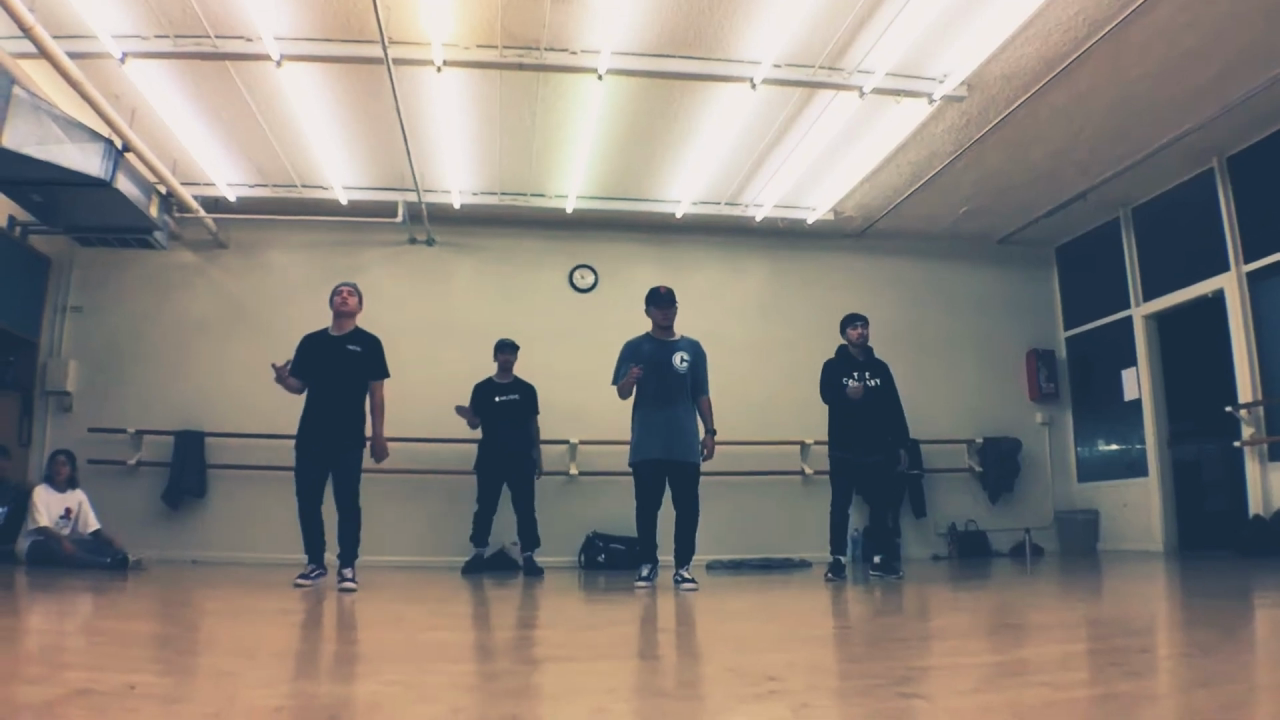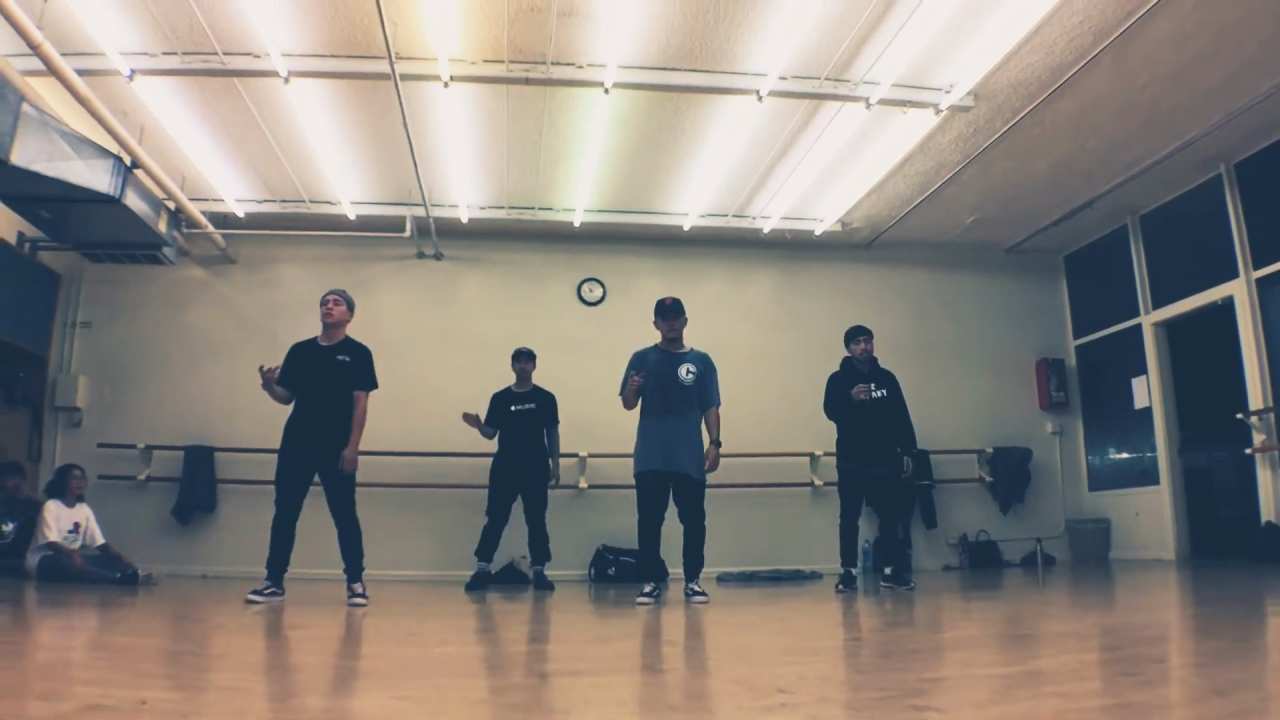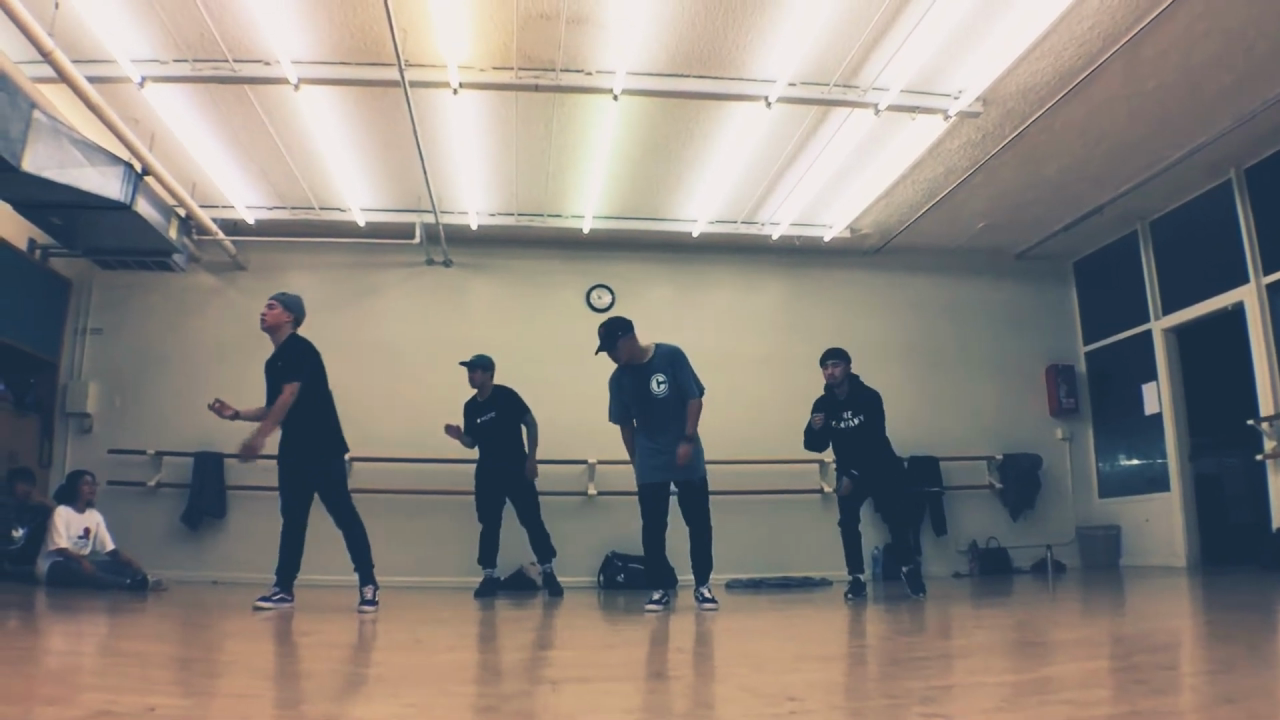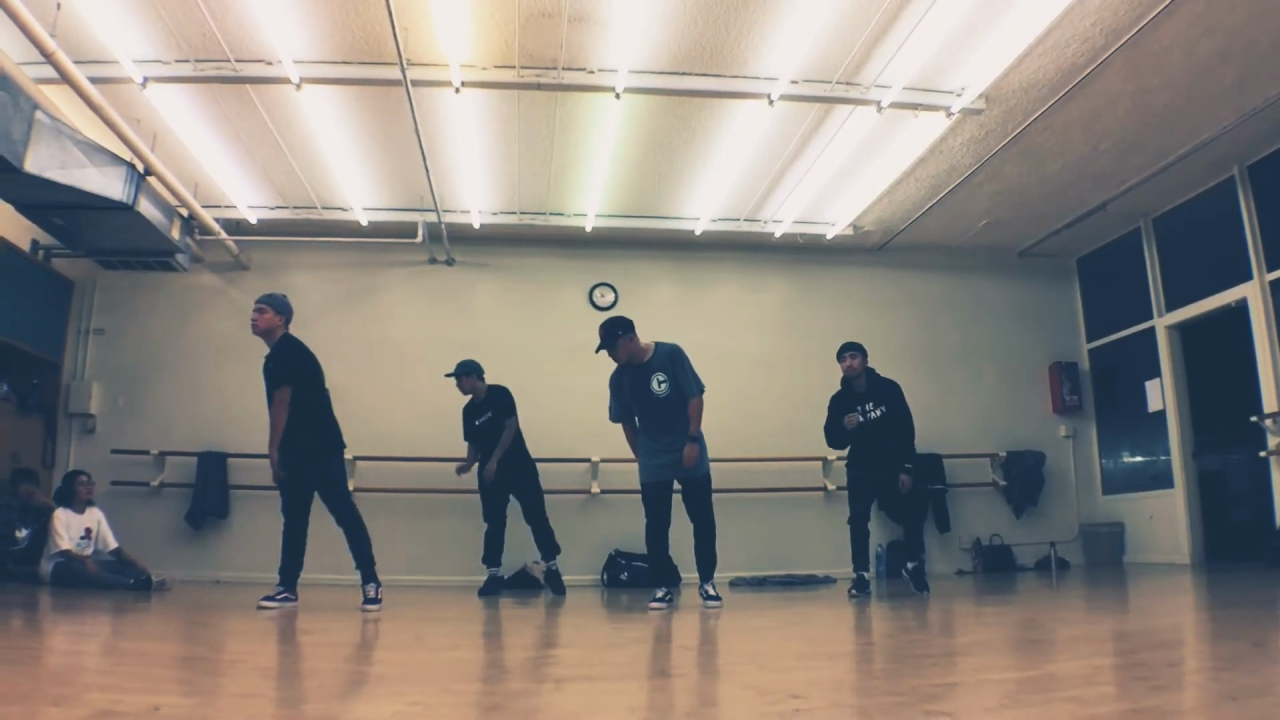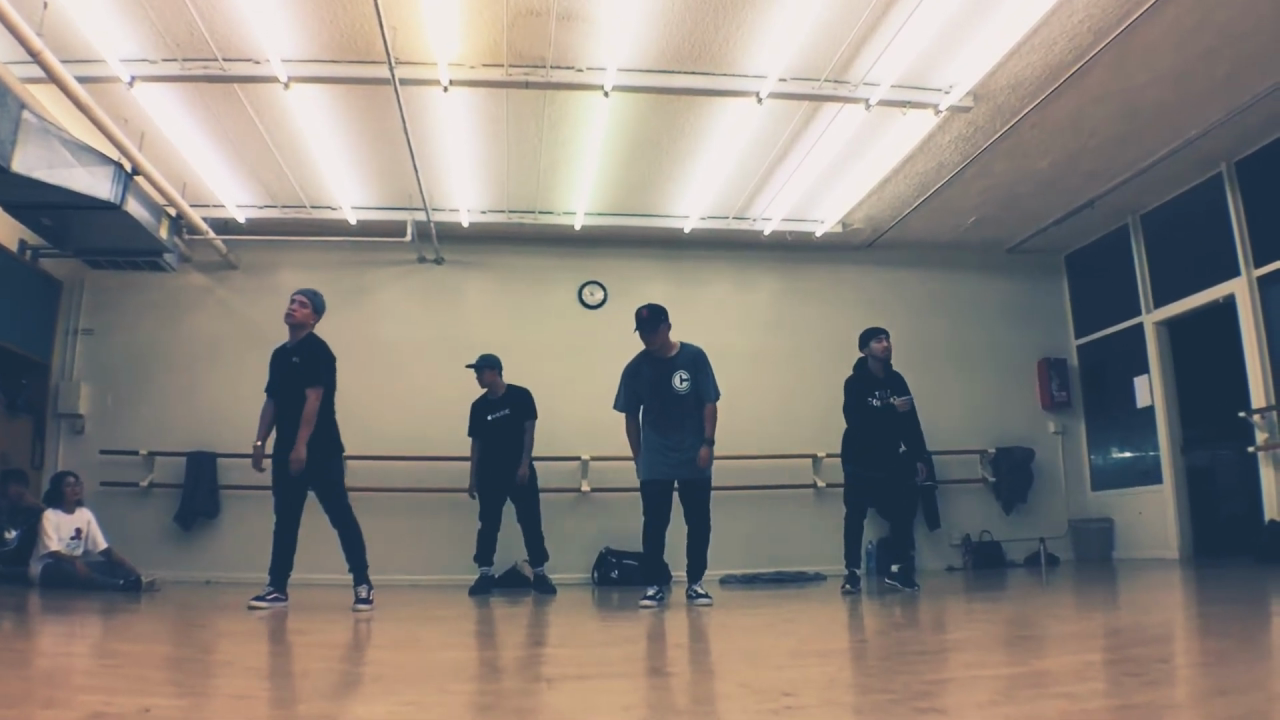
dt=0.7s
person 1, frame 1
left shoulder: (368, 343)
right shoulder: (310, 342)
left elbow: (376, 391)
right elbow: (299, 386)
left wrist: (379, 435)
right wrist: (282, 379)
left hip: (348, 436)
right hip: (311, 433)
left knee: (347, 501)
right knee: (307, 497)
left ankle: (347, 567)
right ankle: (317, 563)
person 1, frame 2
left shoulder: (358, 353)
right shoulder: (299, 351)
left elbow: (360, 403)
right elbow: (287, 396)
left wrist: (352, 446)
right wrist: (270, 386)
left hip: (336, 449)
right hip: (296, 444)
left knee: (344, 514)
right knee: (284, 512)
left ankle: (355, 582)
right ankle: (274, 581)
person 1, frame 3
left shoulder: (299, 349)
right shoulder: (275, 360)
left elbow: (289, 397)
left wrist: (258, 436)
right wrist: (236, 413)
left hip: (324, 448)
right hip: (294, 450)
left knee: (344, 514)
right knee: (293, 519)
left ankle: (368, 585)
right ankle: (283, 588)
person 1, frame 4
left shoulder: (288, 351)
right shoulder: (276, 357)
left elbow: (282, 405)
left wrist: (273, 452)
right wrist: (279, 453)
left hip: (321, 447)
right hip: (295, 450)
left knee: (344, 512)
right knee: (294, 518)
left ankle: (371, 583)
right ankle: (287, 588)
person 1, frame 5
left shoulder: (317, 350)
right shoulder: (279, 354)
left elbow: (314, 400)
right elbow: (271, 402)
left wrist: (302, 445)
right wrist: (260, 442)
left hip: (320, 449)
right hip: (286, 450)
left knee: (341, 515)
right knee: (285, 519)
left ankle: (363, 584)
right ankle: (277, 588)
person 2, frame 1
left shoulder: (692, 348)
right shoulder: (635, 347)
left elbow: (702, 394)
right elbow: (622, 394)
left wrist: (710, 431)
right wrist: (628, 380)
left hip: (685, 444)
right hip: (646, 444)
left knee: (688, 506)
right knee: (647, 505)
left ankle: (682, 567)
right ankle: (648, 563)
person 2, frame 2
left shoulder: (701, 361)
right shoulder: (642, 359)
left elbow: (711, 406)
right elbow: (628, 405)
left wrist: (714, 443)
right wrist: (630, 391)
left hip: (690, 457)
right hip: (650, 456)
left knee: (693, 519)
right knee: (649, 520)
left ankle: (692, 580)
right ankle: (650, 581)
person 2, frame 3
left shoulder: (671, 356)
right shoulder: (618, 379)
left elbow: (695, 399)
right elbow: (626, 425)
left wrist: (687, 440)
right wrist: (636, 461)
left hip: (686, 456)
right hip: (650, 462)
left knee: (699, 522)
right knee: (653, 527)
left ankle: (702, 585)
right ankle: (660, 588)
person 2, frame 4
left shoulder: (671, 355)
right shoulder: (619, 378)
left elbow: (695, 397)
left wrist: (692, 440)
right wrist: (641, 456)
left hip: (689, 453)
right hip: (653, 461)
left knee: (703, 520)
right knee: (656, 525)
left ankle: (707, 582)
right ankle: (663, 586)
person 2, frame 5
left shoulder: (695, 357)
right shoulder: (635, 368)
left elbow: (709, 403)
right elbow: (631, 416)
left wrist: (707, 443)
right wrist: (638, 457)
left hip: (693, 458)
right hip: (655, 461)
left knee: (699, 522)
right knee: (654, 524)
left ankle: (695, 583)
right ankle: (654, 585)
person 3, frame 1
left shoulder: (880, 368)
right shoulder: (833, 366)
left elbow: (894, 407)
right elbow: (827, 395)
left wrist: (900, 442)
right wrist: (846, 393)
left hip: (877, 450)
right hip: (843, 451)
left knee: (881, 505)
right knee: (840, 505)
left ankle: (879, 559)
right ankle: (838, 560)
person 3, frame 2
left shoulder: (887, 378)
right shoulder: (839, 379)
left elbow: (901, 417)
right elbow: (831, 412)
left wrist: (906, 450)
right wrist: (850, 398)
left hip: (885, 460)
right hip: (851, 462)
left knee: (891, 515)
right knee: (849, 516)
left ankle: (891, 570)
right ankle: (848, 571)
person 3, frame 3
left shoulder: (869, 397)
right shoulder: (822, 405)
left elbow: (875, 441)
right elbow: (816, 446)
left wrist: (854, 476)
right wrist: (814, 430)
left hip: (882, 470)
right hip: (848, 472)
left knee: (896, 519)
right knee: (848, 523)
left ankle: (910, 569)
right ankle: (857, 579)
person 3, frame 4
left shoulder: (889, 389)
right shoulder: (839, 400)
left elbow: (906, 429)
right elbow: (835, 442)
left wrist: (906, 468)
right wrist: (843, 428)
left hip: (894, 466)
right hip: (860, 471)
left knee: (912, 515)
right knee: (858, 520)
left ankle: (914, 566)
right ankle: (861, 576)
person 3, frame 5
left shoulder: (896, 380)
right shoulder: (855, 383)
left elbow: (910, 420)
right elbow: (856, 421)
left wrist: (919, 456)
right wrist: (891, 409)
left hip: (890, 461)
right hip: (859, 462)
left knee: (903, 513)
right knee: (855, 516)
left ankle: (897, 569)
right ankle: (852, 573)
person 4, frame 1
left shoulder: (526, 389)
right shoulder: (482, 389)
left elbow: (532, 423)
right elbow: (475, 424)
left wrist: (537, 453)
right wrist: (468, 417)
left hip: (521, 457)
right hip: (490, 457)
left knee: (525, 507)
right knee: (485, 507)
left ankle: (528, 556)
right ankle: (479, 554)
person 4, frame 2
left shoulder: (546, 398)
right shoulder: (499, 398)
left elbow: (552, 432)
right elbow: (491, 433)
left wrist: (555, 464)
right wrist: (478, 426)
left hip: (536, 467)
right hip: (505, 466)
left knee: (536, 520)
right knee: (496, 518)
left ankle: (538, 571)
right ankle: (483, 569)
person 4, frame 3
left shoulder: (506, 395)
right shoulder: (470, 407)
left elbow: (531, 424)
right elbow: (472, 442)
left wrist: (531, 458)
right wrist: (459, 436)
left hip: (517, 469)
right hip: (487, 473)
left knee: (532, 520)
right knee: (489, 524)
left ankle: (548, 571)
right ankle: (489, 576)
person 4, frame 4
left shoulder: (500, 394)
right shoulder: (469, 410)
left elbow: (510, 428)
right elbow: (474, 444)
left wrist: (494, 460)
right wrist: (468, 464)
left hip: (520, 466)
right hip: (489, 472)
left knee: (537, 518)
right knee: (494, 523)
left ankle: (551, 568)
right ankle: (494, 575)
person 4, frame 5
left shoulder: (521, 396)
right shoulder: (478, 406)
left elbow: (529, 430)
right elbow: (476, 443)
left wrist: (525, 463)
right wrist: (473, 478)
left hip: (520, 470)
right hip: (490, 473)
left knee: (531, 522)
right knee: (488, 524)
left ankle: (539, 573)
right ankle: (485, 574)
